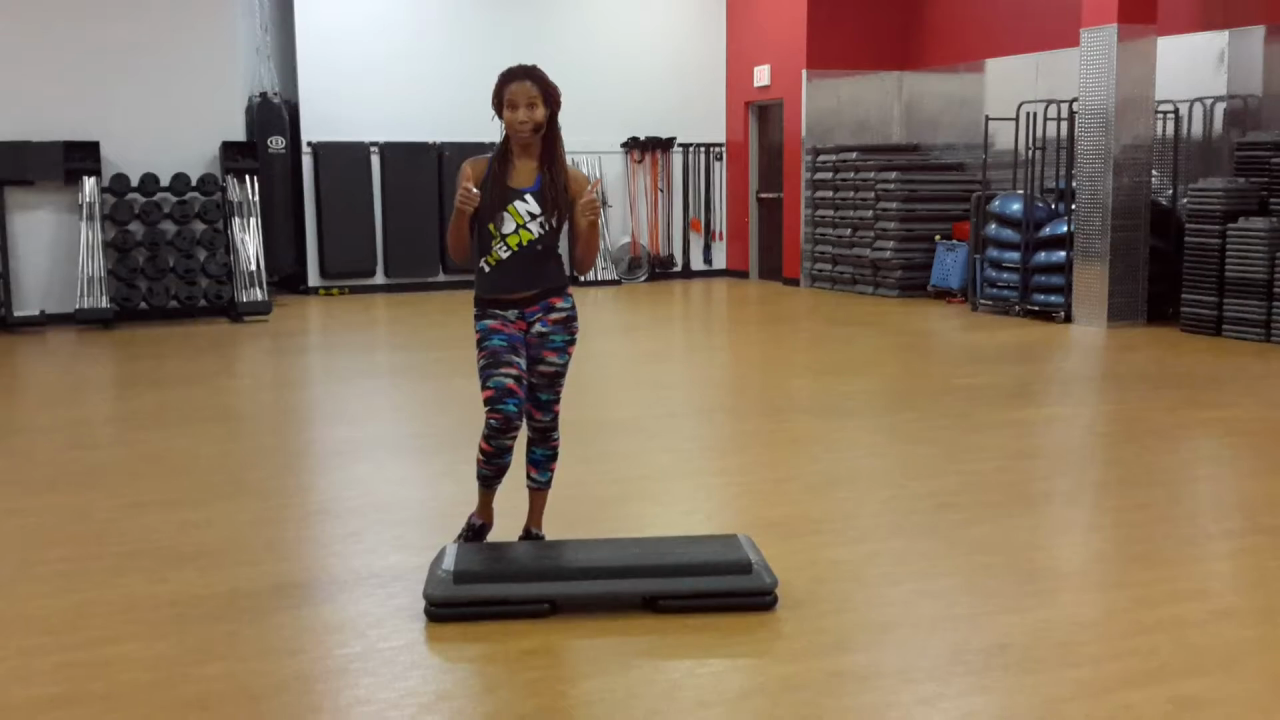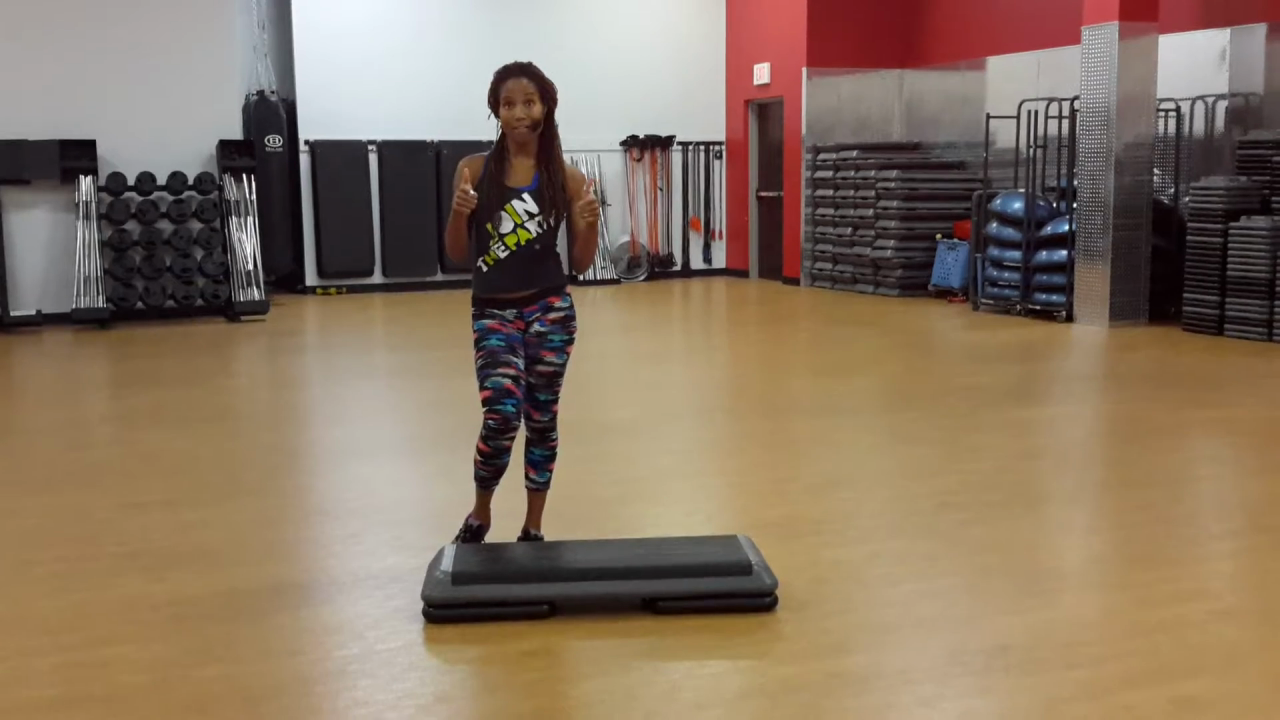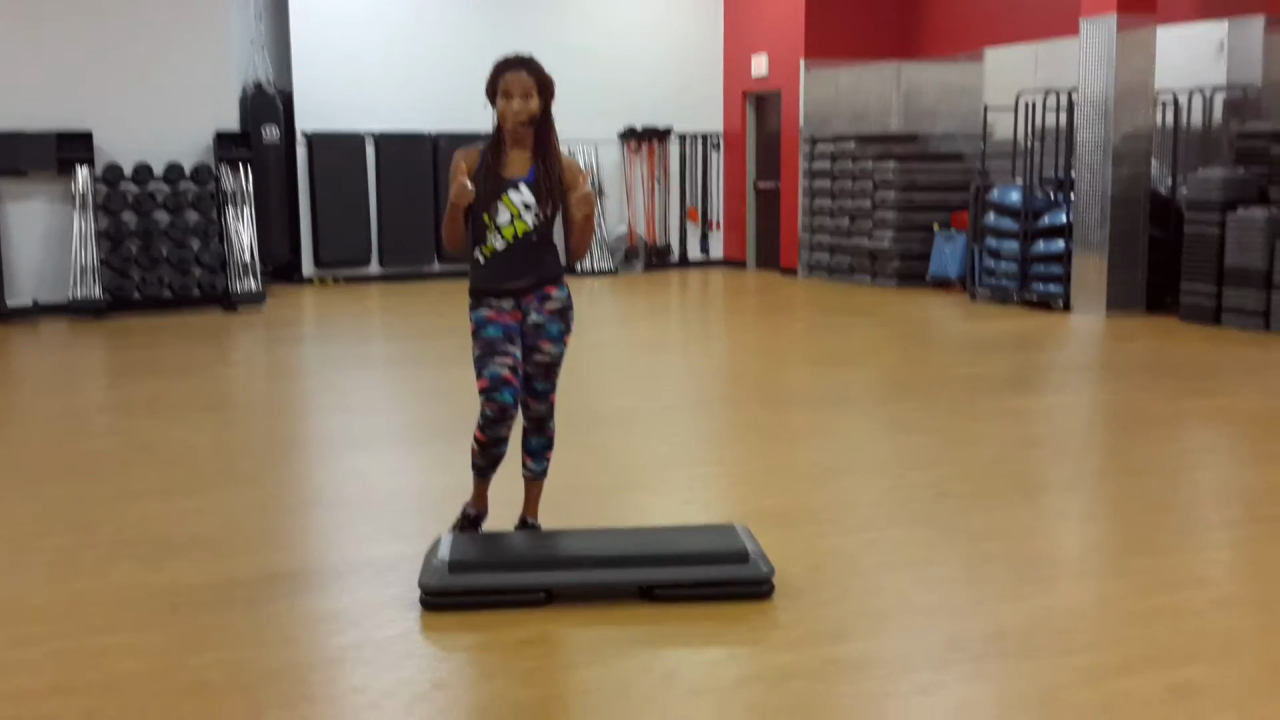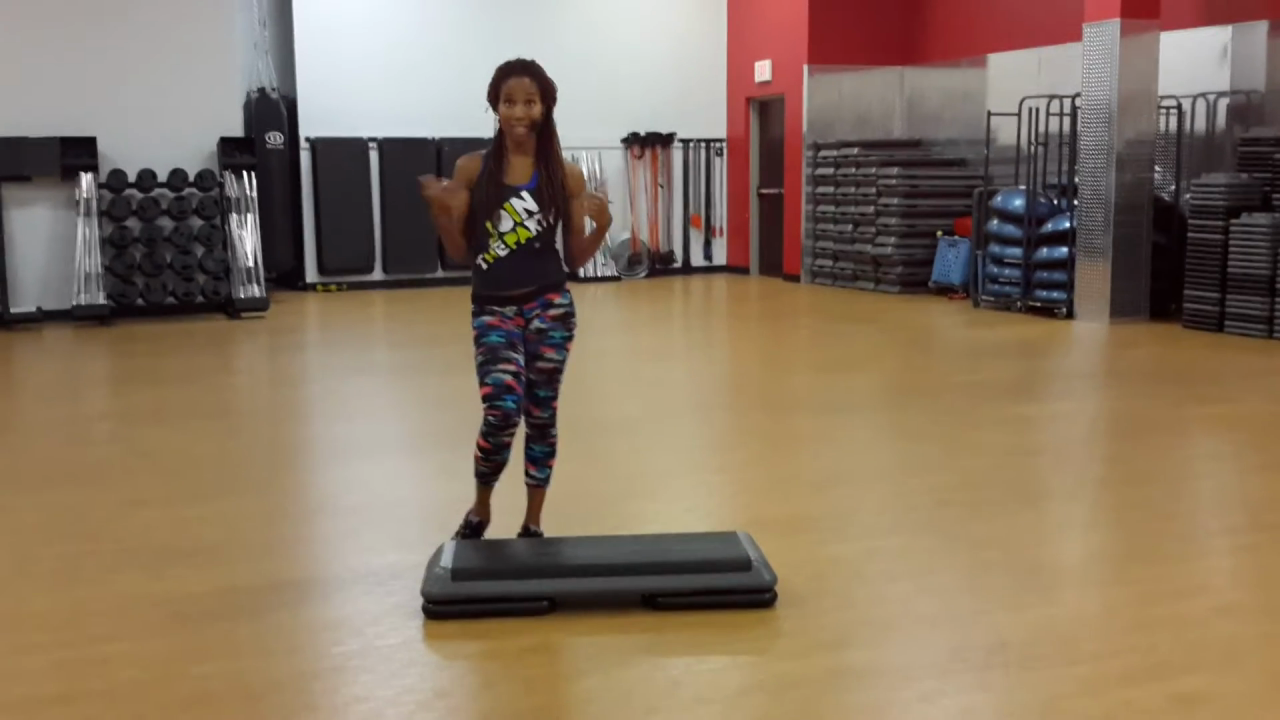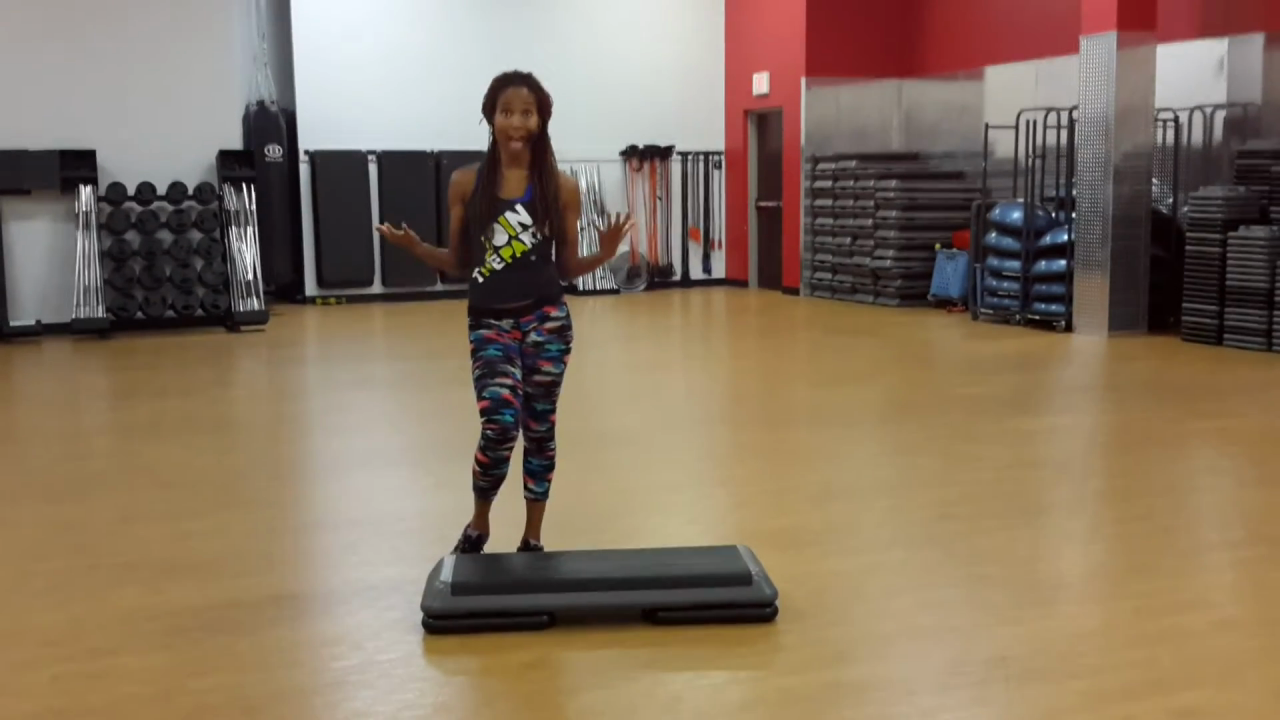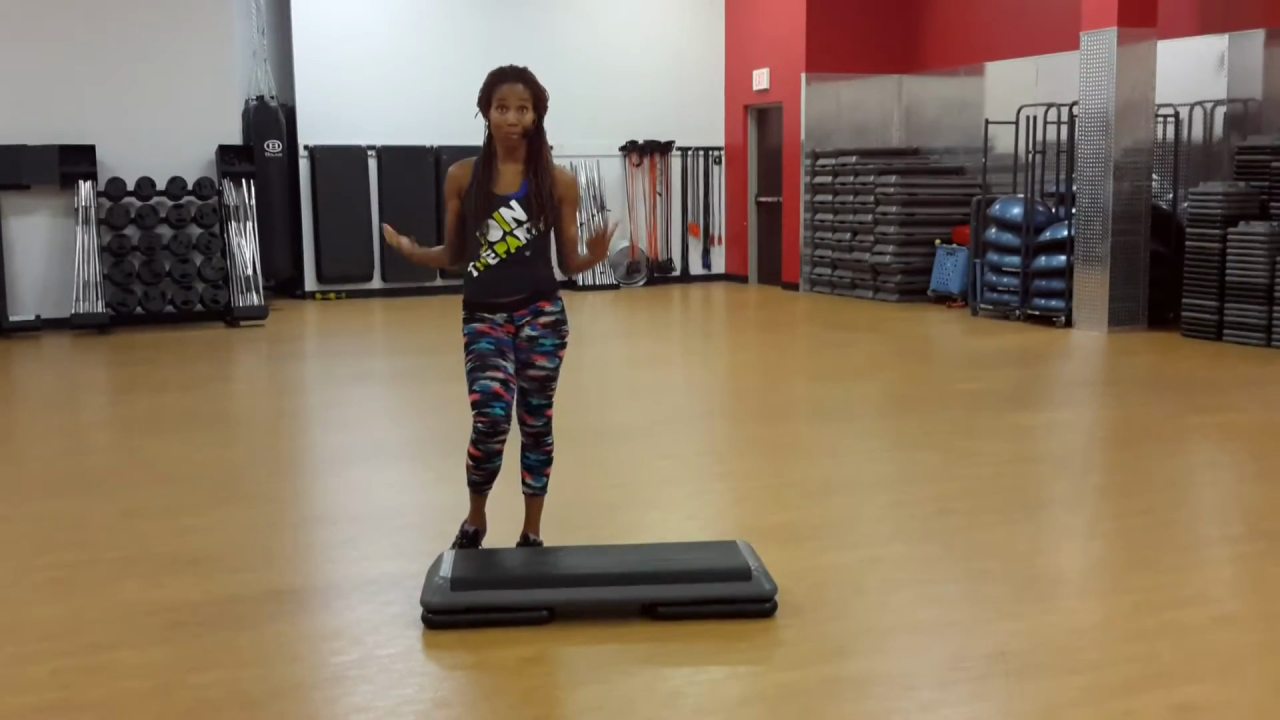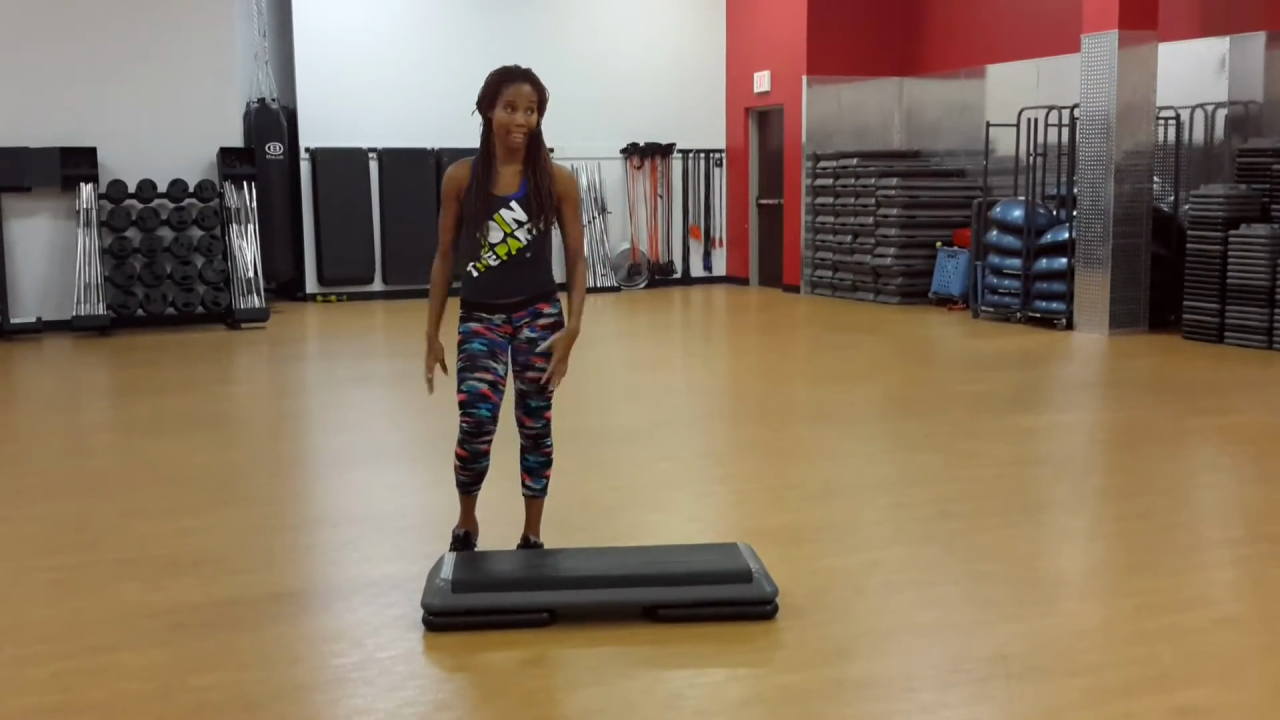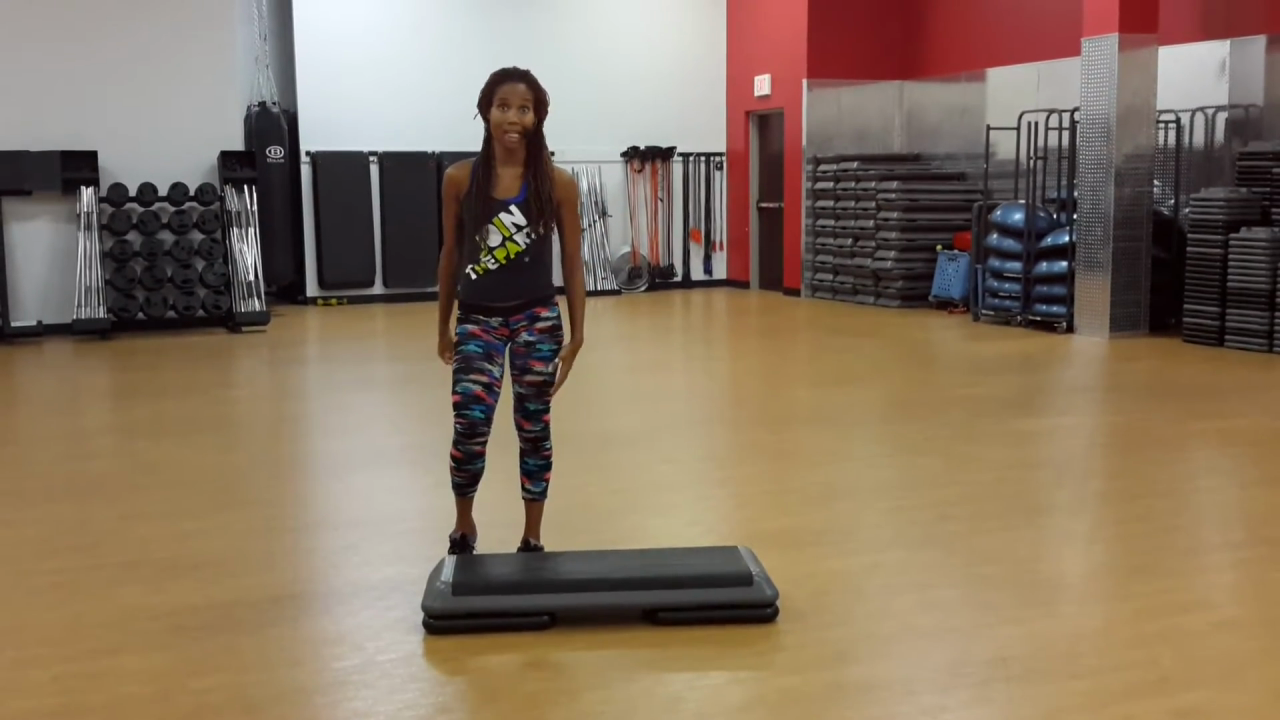
dt=0.3s
person 1, frame 1
left shoulder: (570, 179)
right shoulder: (478, 171)
left elbow: (582, 264)
right elbow: (460, 255)
left wrist: (591, 223)
right wrist: (460, 211)
left hip: (552, 311)
right hip: (495, 313)
left knee: (543, 419)
right knee: (504, 414)
left ankle: (534, 526)
right ankle: (482, 512)
person 1, frame 2
left shoulder: (567, 178)
right shoulder: (474, 170)
left elbow: (580, 264)
right elbow: (457, 255)
left wrist: (589, 224)
right wrist: (458, 212)
left hip: (550, 310)
right hip: (493, 313)
left knee: (541, 419)
right knee: (502, 414)
left ankle: (533, 528)
right ankle: (480, 513)
person 1, frame 3
left shoulder: (563, 169)
right shoulder: (470, 162)
left elbow: (575, 253)
right elbow: (454, 246)
left wrist: (585, 218)
right wrist: (455, 206)
left hip: (547, 301)
right hip: (491, 302)
left knee: (538, 408)
right knee: (499, 404)
left ankle: (530, 516)
right ankle: (477, 501)
person 1, frame 4
left shoulder: (566, 174)
right shoulder: (471, 169)
left elbow: (574, 259)
right elbow: (459, 254)
left wrist: (599, 229)
right wrist: (441, 213)
left hip: (550, 306)
right hip: (493, 309)
left knee: (542, 415)
right knee: (502, 411)
left ankle: (532, 524)
right ankle: (479, 510)
person 1, frame 5
left shoulder: (561, 187)
right shoulder: (466, 182)
left elbow: (567, 268)
right elbow: (458, 263)
left wrist: (603, 255)
right wrist: (416, 248)
left hip: (547, 320)
right hip: (489, 322)
left knee: (539, 429)
right knee: (500, 426)
left ankle: (532, 538)
right ankle: (478, 525)
person 1, frame 6
left shoulder: (558, 181)
right shoulder: (462, 176)
left elbow: (567, 262)
right elbow: (453, 255)
left wrist: (594, 256)
right wrist: (413, 250)
left hip: (542, 314)
right hip: (484, 316)
left knee: (536, 423)
right knee: (491, 420)
left ankle: (531, 533)
right ankle: (475, 520)
person 1, frame 7
left shoulder: (557, 179)
right shoulder: (460, 177)
left elbow: (574, 258)
right elbow: (445, 256)
left wrist: (572, 328)
right wrist: (432, 334)
left hip: (539, 314)
right hip: (480, 317)
left knee: (535, 425)
right knee: (477, 424)
left ankle: (532, 536)
right ankle: (466, 525)
person 1, frame 8
left shoulder: (557, 182)
right shoulder: (460, 178)
left elbow: (572, 262)
right elbow: (450, 255)
left wrist: (576, 336)
right wrist: (443, 327)
left hip: (537, 318)
right hip: (478, 319)
left knee: (534, 429)
right knee: (470, 426)
left ankle: (532, 539)
right ankle: (463, 529)
